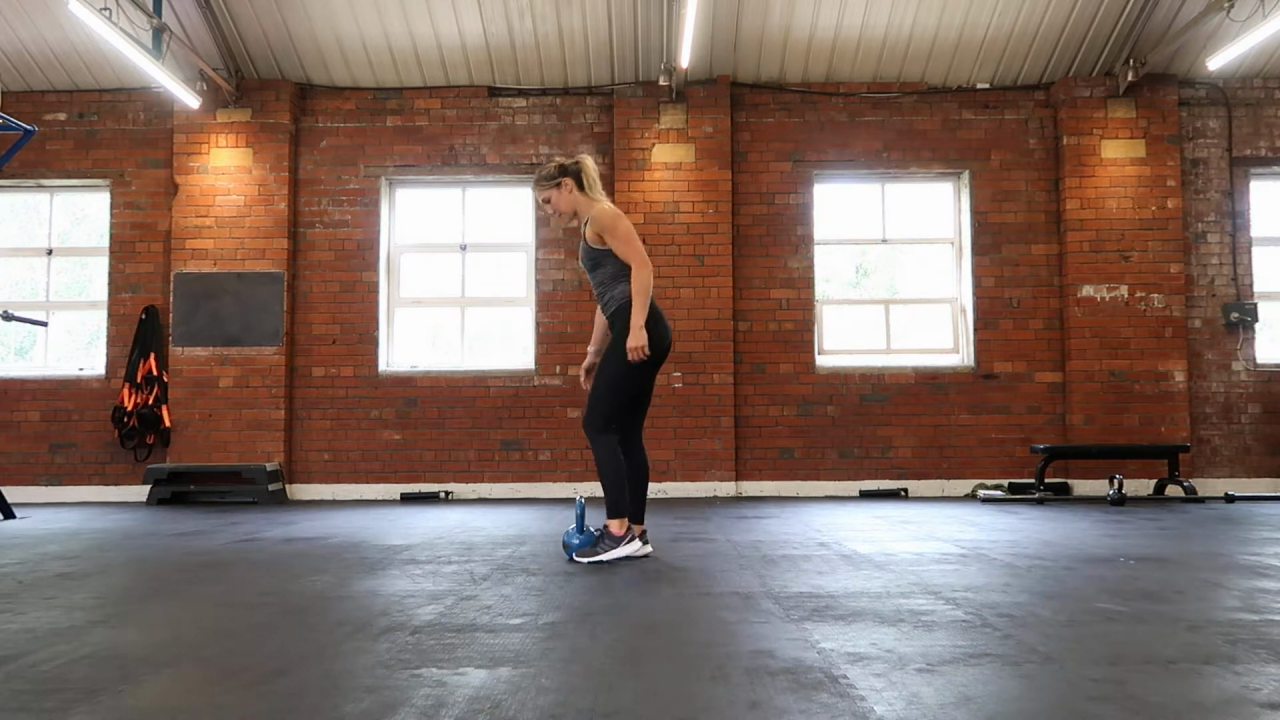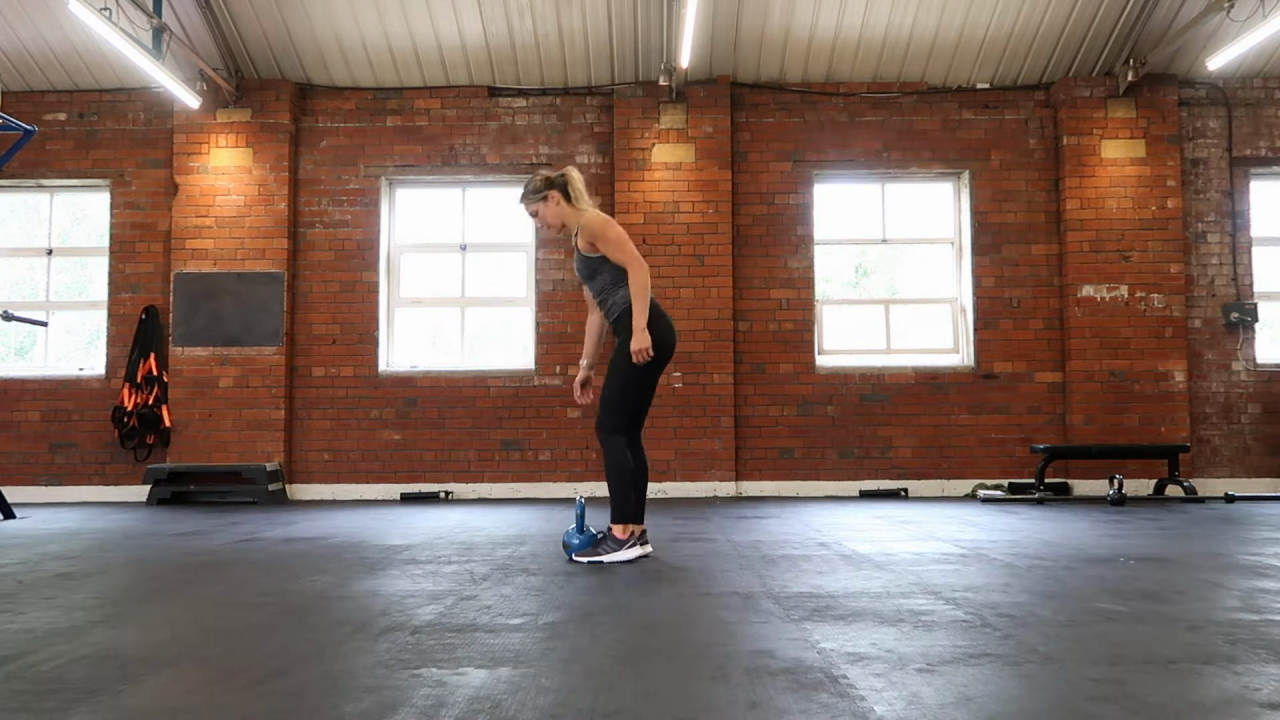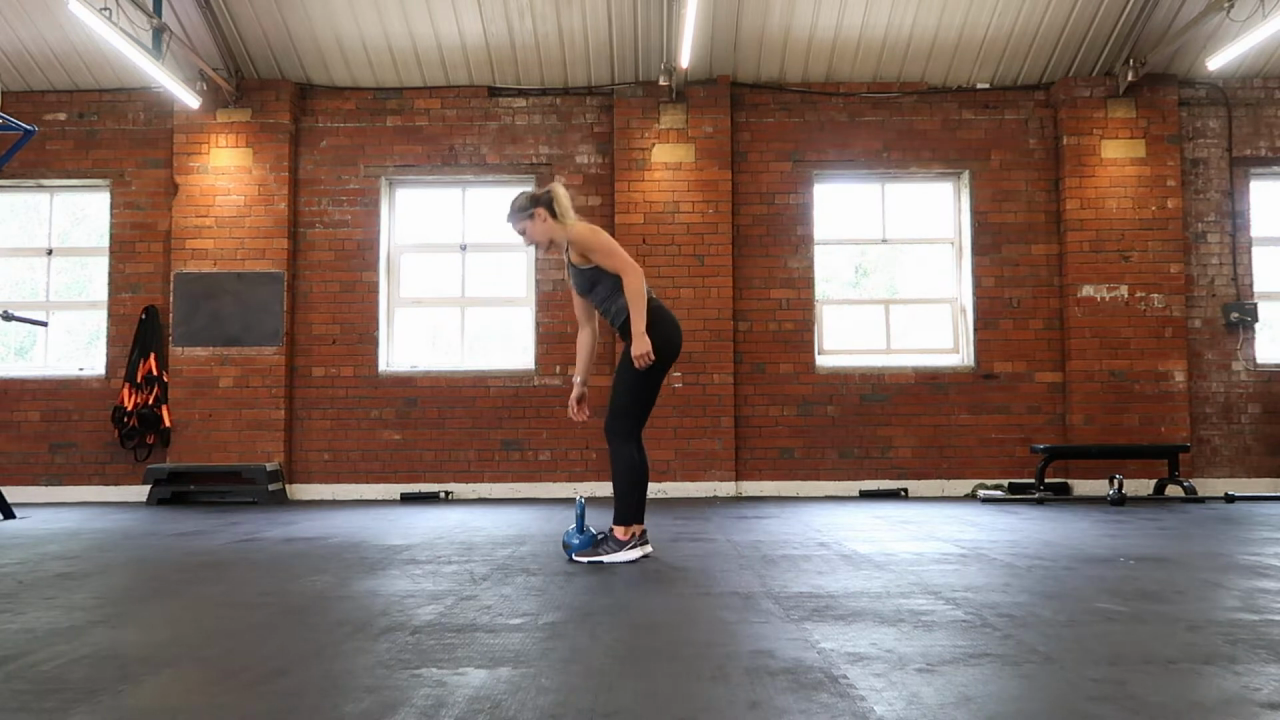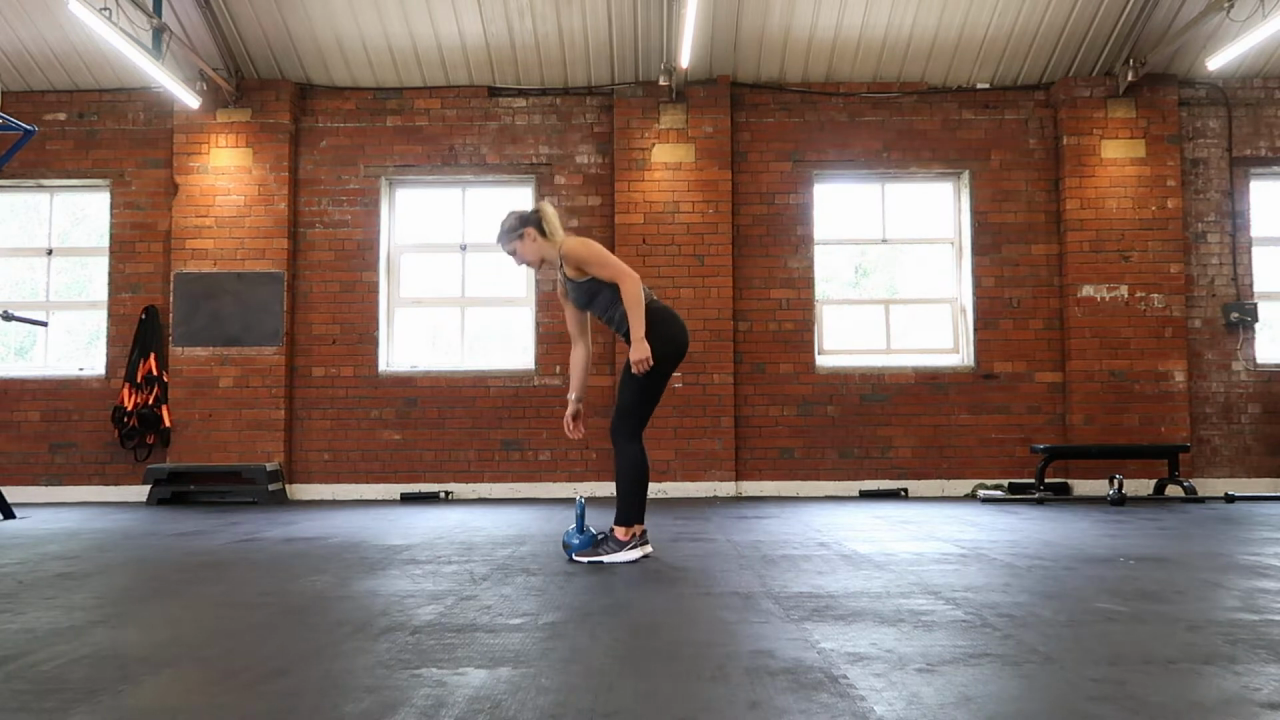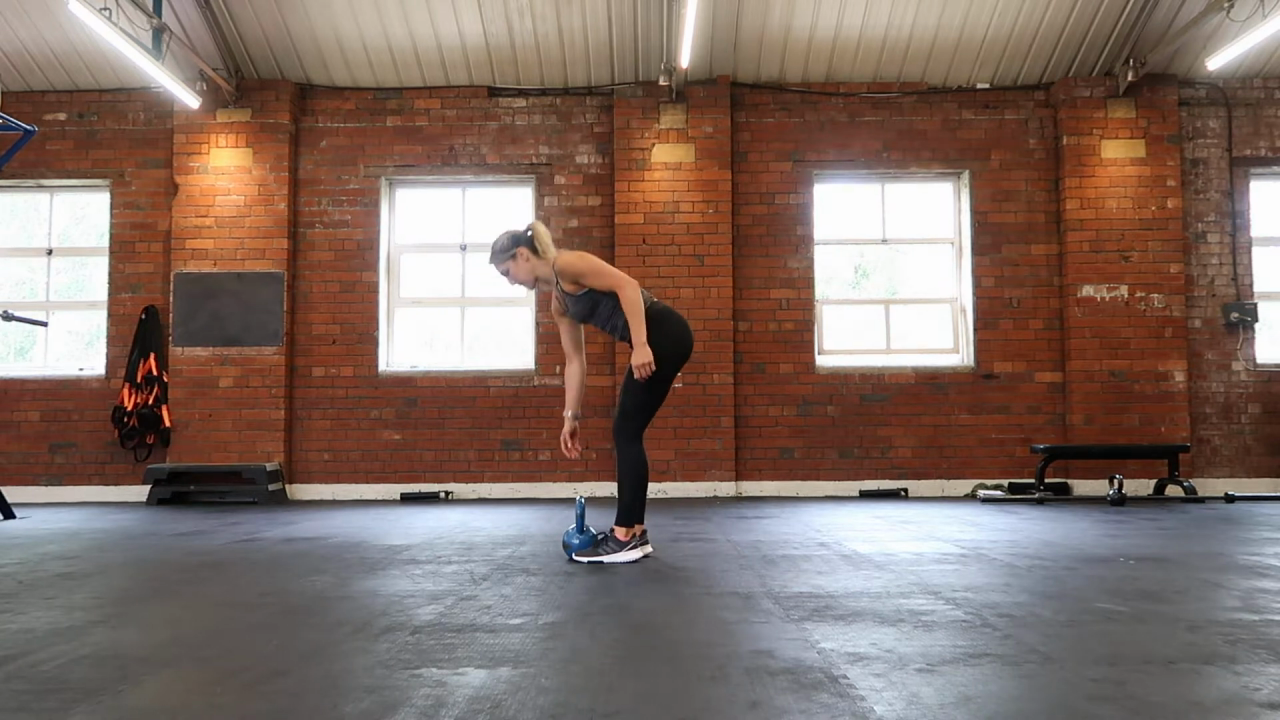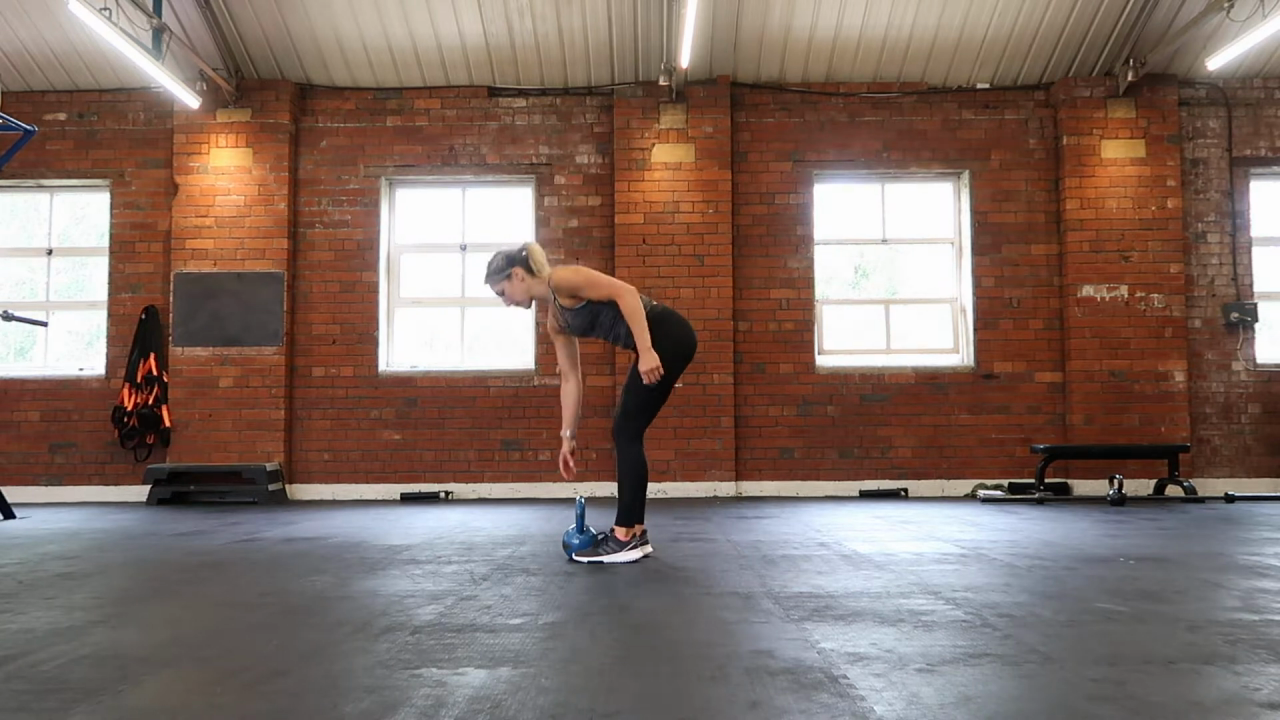
dt=0.1s
person 1, frame 1
left shoulder: (602, 215)
right shoulder: (591, 225)
left elbow: (642, 268)
left wrist: (637, 327)
right wrist: (593, 352)
left hip: (638, 331)
right hip: (630, 331)
left knee: (598, 426)
right knee: (627, 434)
left ankle: (620, 530)
right ankle: (634, 532)
person 1, frame 2
left shoulder: (592, 222)
right shoulder: (579, 240)
left elbow: (638, 268)
right elbow: (597, 310)
left wrist: (639, 331)
right wrist: (586, 366)
left hip: (645, 333)
right hip: (636, 334)
left knee: (610, 429)
right knee: (626, 433)
left ankle: (623, 535)
right ankle: (634, 531)
person 1, frame 3
left shoulder: (582, 235)
right shoulder: (570, 255)
left elbow: (633, 273)
right elbow: (587, 326)
left wrist: (639, 334)
right wrist: (580, 381)
left hip: (652, 333)
right hip: (649, 335)
left knee: (619, 431)
right knee: (627, 435)
left ankle: (624, 536)
right ankle: (635, 532)
person 1, frame 4
left shoulder: (571, 249)
right shoulder: (562, 284)
left elbow: (629, 278)
right elbow: (580, 342)
left wrist: (638, 340)
right wrist: (575, 398)
left hip: (658, 333)
right hip: (653, 336)
left knee: (624, 431)
right knee: (627, 432)
left ankle: (625, 537)
right ankle: (635, 531)
person 1, frame 5
left shoulder: (567, 263)
right shoulder: (558, 301)
left elbow: (628, 286)
right elbow: (574, 360)
left wrist: (640, 345)
right wrist: (571, 417)
left hip: (662, 335)
right hip: (658, 341)
left knee: (626, 433)
right knee: (627, 434)
left ankle: (625, 537)
right ankle: (636, 531)
person 1, frame 6
left shoulder: (560, 280)
right shoulder: (554, 320)
left elbow: (625, 292)
right elbow: (570, 378)
left wrist: (645, 351)
right wrist: (567, 436)
left hip: (667, 336)
right hip: (660, 342)
left knee: (627, 431)
right knee: (626, 432)
left ankle: (626, 537)
right ankle: (635, 531)
